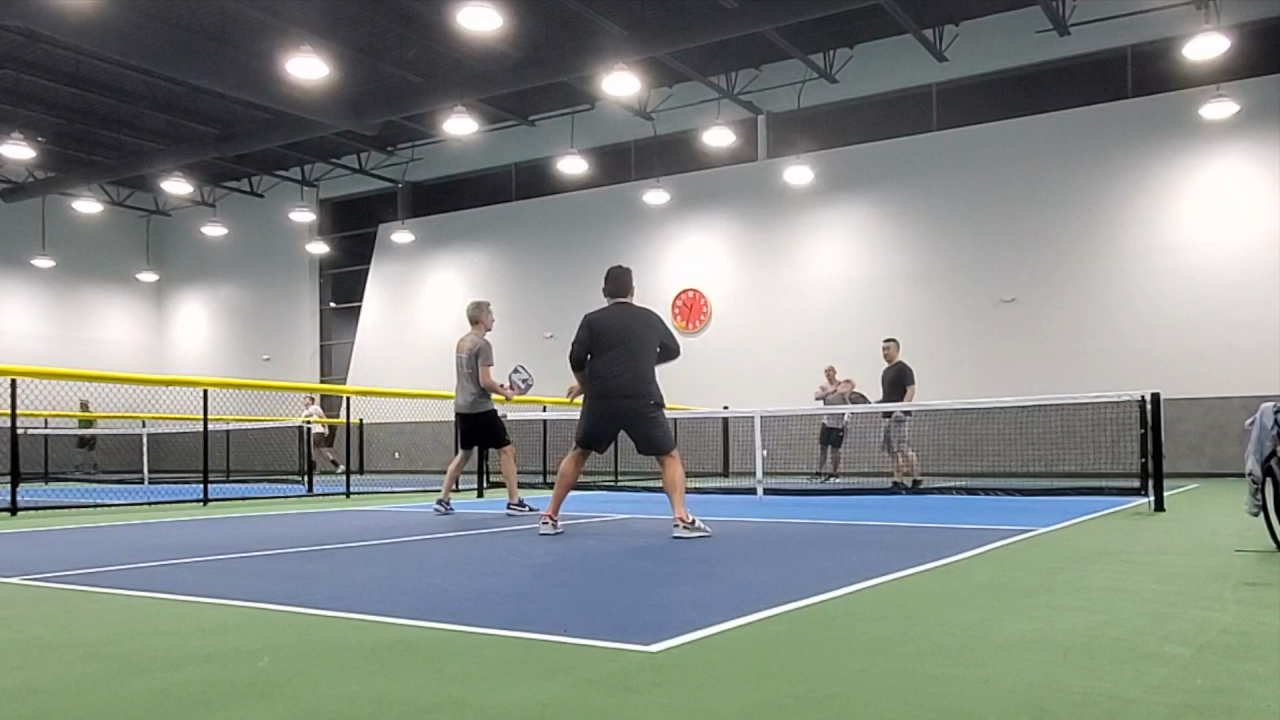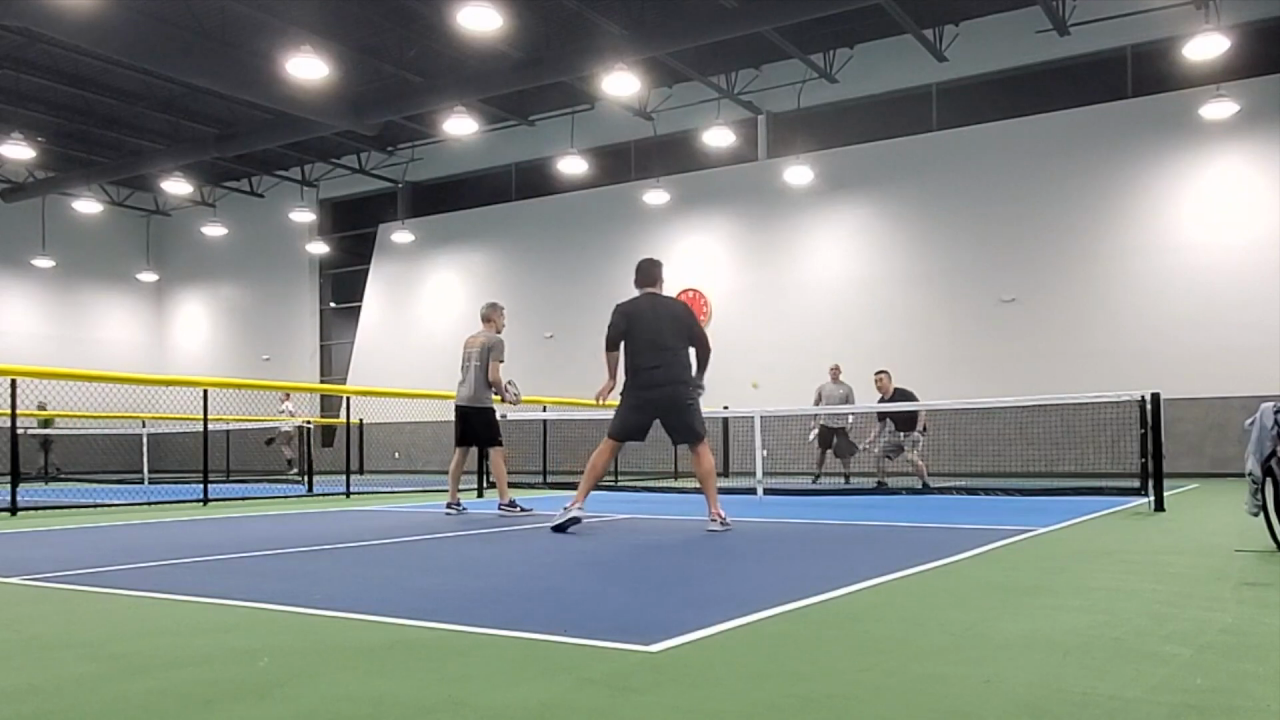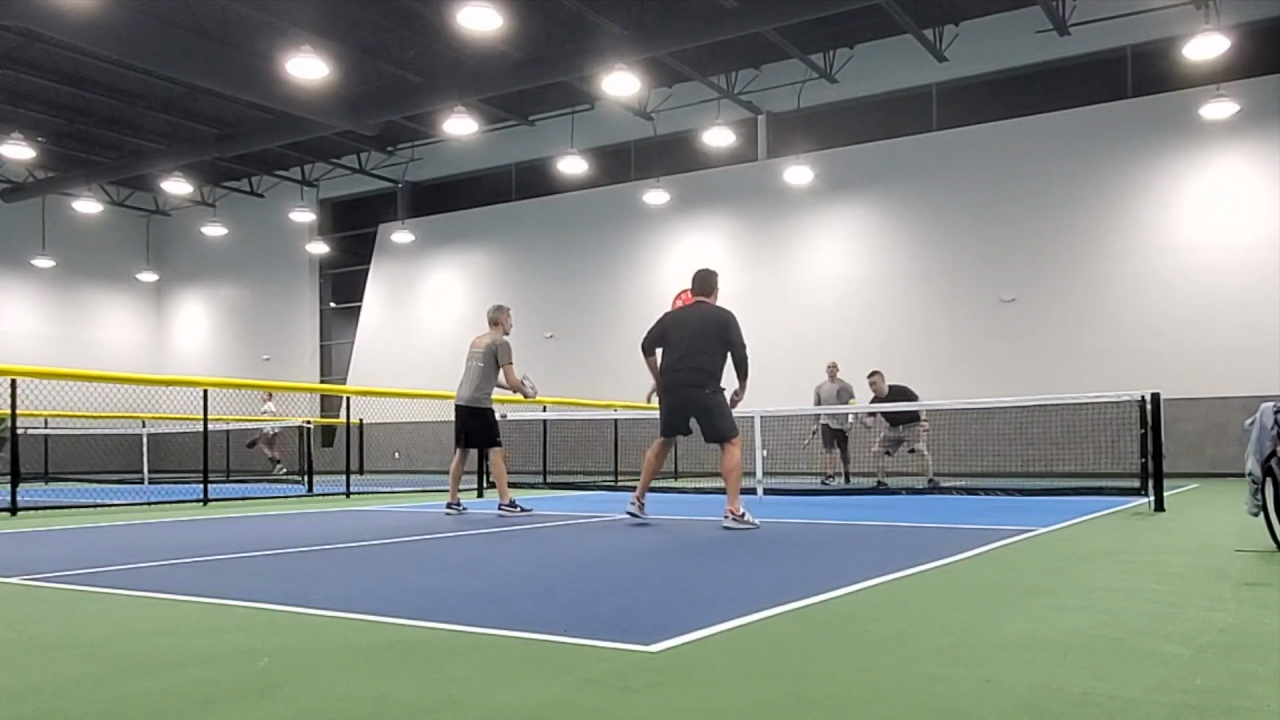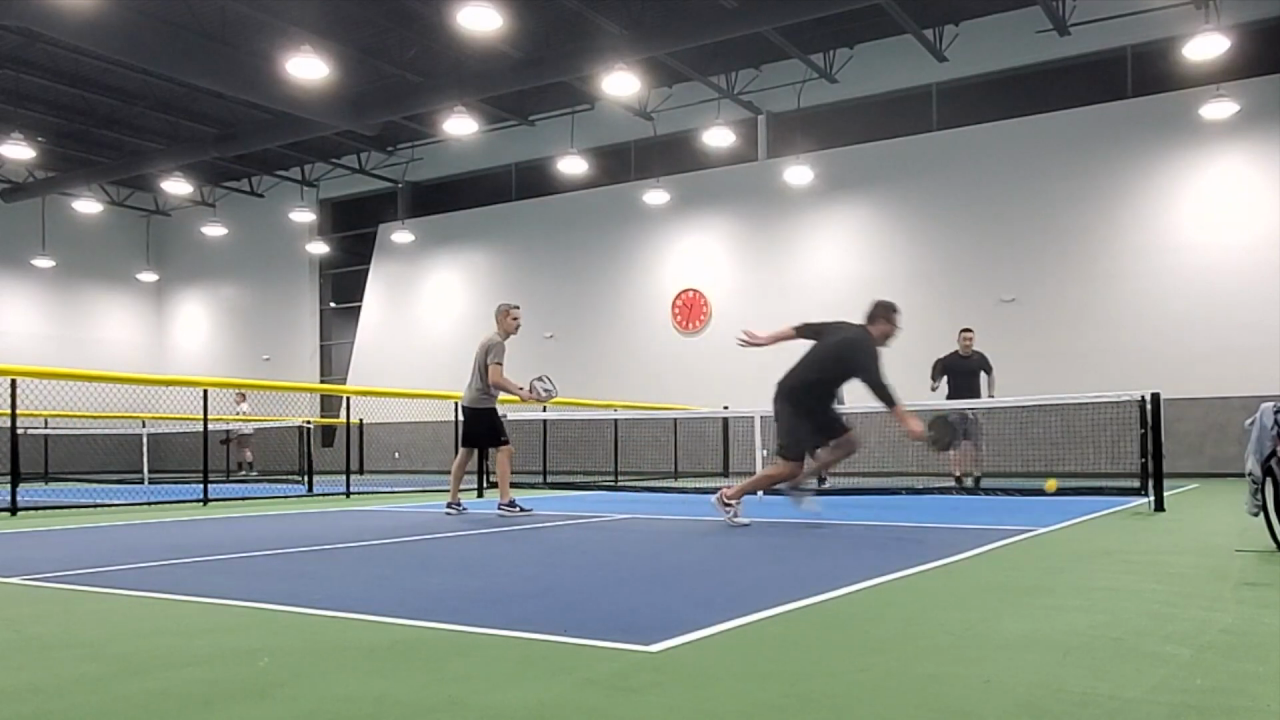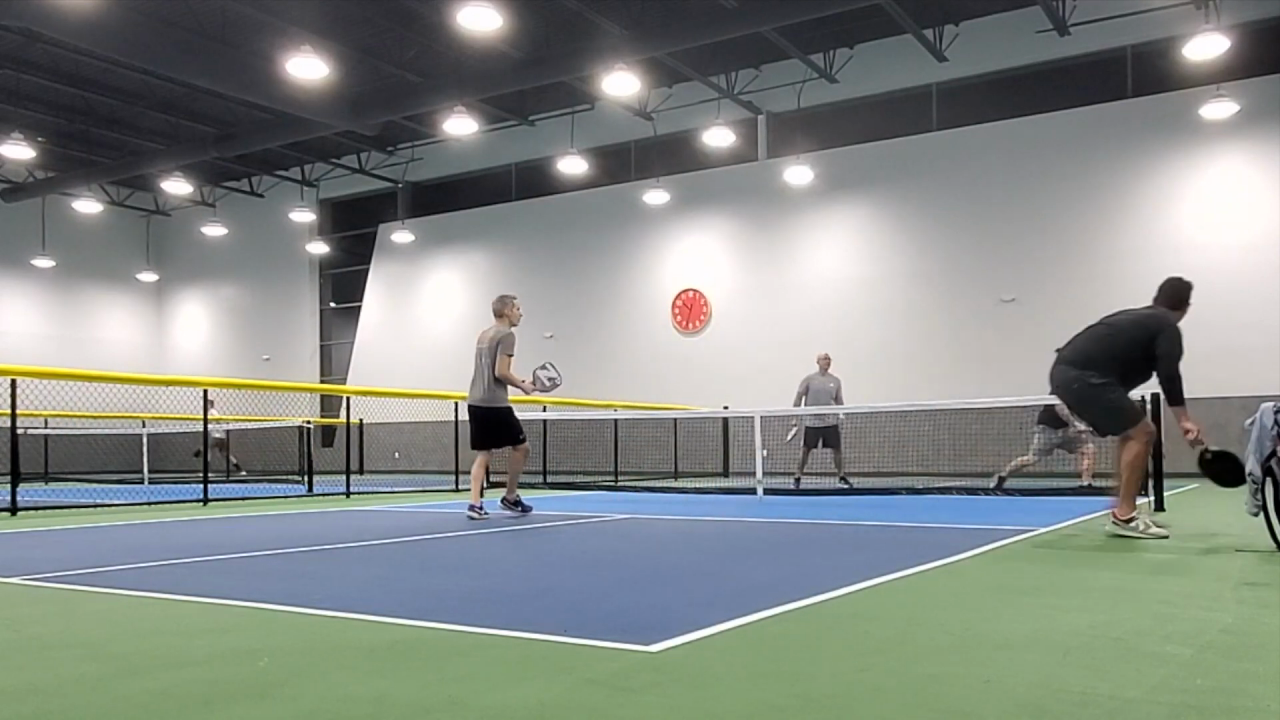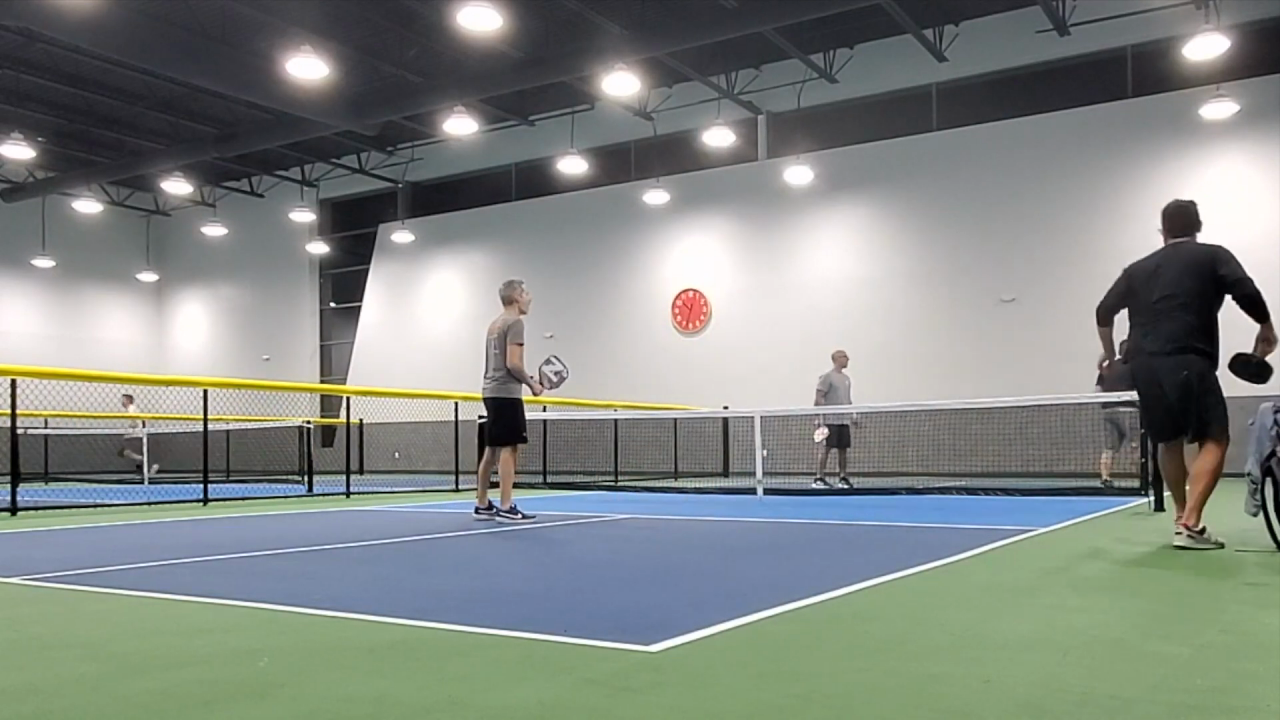
dt=0.7s
person 1, frame 1
left shoulder: (593, 320)
right shoulder: (650, 319)
left elbow: (577, 356)
right elbow: (672, 350)
left wrist: (581, 384)
left hip: (601, 401)
right hip: (643, 401)
left knee: (578, 454)
right knee: (670, 458)
left ankle: (550, 517)
right ankle: (681, 518)
person 1, frame 2
left shoulder: (625, 309)
right shoulder: (680, 308)
left elbow: (613, 340)
right elbow: (703, 346)
left wrist: (611, 379)
right wrist: (697, 378)
left hip: (639, 391)
right hip: (679, 390)
left knee: (609, 446)
right knee: (700, 448)
left ankle: (576, 505)
right ankle: (716, 514)
person 1, frame 3
left shoulder: (671, 317)
right shoulder: (723, 317)
left elbow: (647, 346)
right elbow: (739, 353)
left wrist: (660, 378)
right wrist: (741, 385)
left hip: (671, 389)
right hip: (704, 390)
left knee: (664, 440)
right knee: (731, 444)
left ankle: (637, 500)
right ankle: (733, 510)
person 1, frame 4
left shoulder: (844, 331)
right shoulder: (864, 346)
left elbow: (802, 330)
right elbow: (877, 384)
left wrist: (766, 339)
right wrist: (907, 419)
left hip: (810, 401)
right hip: (793, 399)
left knee: (848, 444)
right knee: (790, 468)
left ankle: (799, 483)
right ankle: (729, 497)
person 1, frame 5
left shoulder: (1129, 316)
right shoulder: (1169, 329)
left elbow: (1084, 340)
right elbow: (1169, 373)
right wrist: (1185, 419)
left hip: (1065, 372)
right hip: (1082, 378)
left knee: (1133, 435)
right knee: (1142, 434)
left ankle: (1123, 508)
right ankle: (1123, 516)
person 1, frame 6
left shoulder: (1138, 268)
right shoulder: (1213, 256)
left elbow: (1105, 312)
right elbow: (1245, 291)
left wrist: (1110, 354)
right wrist: (1266, 329)
left hip: (1143, 364)
right hip: (1188, 361)
left knee: (1169, 441)
right knee: (1213, 440)
left ankle: (1184, 518)
right ankle: (1189, 525)
person 2, frame 1
left shoulder: (461, 342)
right shoulder: (482, 344)
right elbow: (485, 381)
left wrist: (497, 388)
right wrist: (504, 391)
left hip: (462, 407)
right hip: (481, 409)
left knee: (464, 454)
right knee: (507, 450)
left ankle: (443, 499)
right ankle: (514, 502)
person 2, frame 2
left shoulder: (469, 341)
right shoulder: (495, 341)
right elbow: (493, 376)
left wrist: (495, 391)
right wrist: (504, 394)
left hip: (462, 402)
right hip: (480, 404)
left knee: (461, 451)
right knee: (496, 451)
left ankle: (452, 501)
right ankle: (505, 502)
person 2, frame 3
left shoulder: (477, 341)
right shoulder: (501, 343)
right elbow: (511, 380)
left wrist: (517, 388)
right wrist: (526, 391)
left hip: (462, 402)
right hip: (479, 404)
left knee: (462, 452)
right knee: (495, 451)
left ankle: (453, 501)
right ankle: (506, 502)
person 2, frame 4
left shoulder: (490, 341)
right shoulder: (496, 344)
left elbow: (498, 377)
right elbow: (494, 380)
left wrist: (522, 389)
right wrist: (518, 393)
left hip: (471, 403)
right hip: (482, 405)
left knee: (466, 451)
right knee: (504, 450)
left ankle: (453, 501)
right ankle: (505, 502)
person 2, frame 5
left shoulder: (484, 335)
right shoulder: (506, 335)
right elbow: (501, 372)
left wrist: (518, 382)
right wrist: (522, 386)
left hip: (475, 402)
right hip: (495, 403)
left knee: (483, 454)
right knee: (521, 447)
left ankle: (475, 504)
right ankle: (511, 497)
person 2, frame 6
left shoulder: (495, 325)
right shoulder: (515, 322)
right elbow: (513, 363)
left wrist: (527, 379)
right wrist: (532, 384)
left hip: (492, 392)
right hip: (506, 394)
left knee: (491, 451)
right knee: (509, 450)
left ankle: (482, 505)
right ankle: (506, 508)
